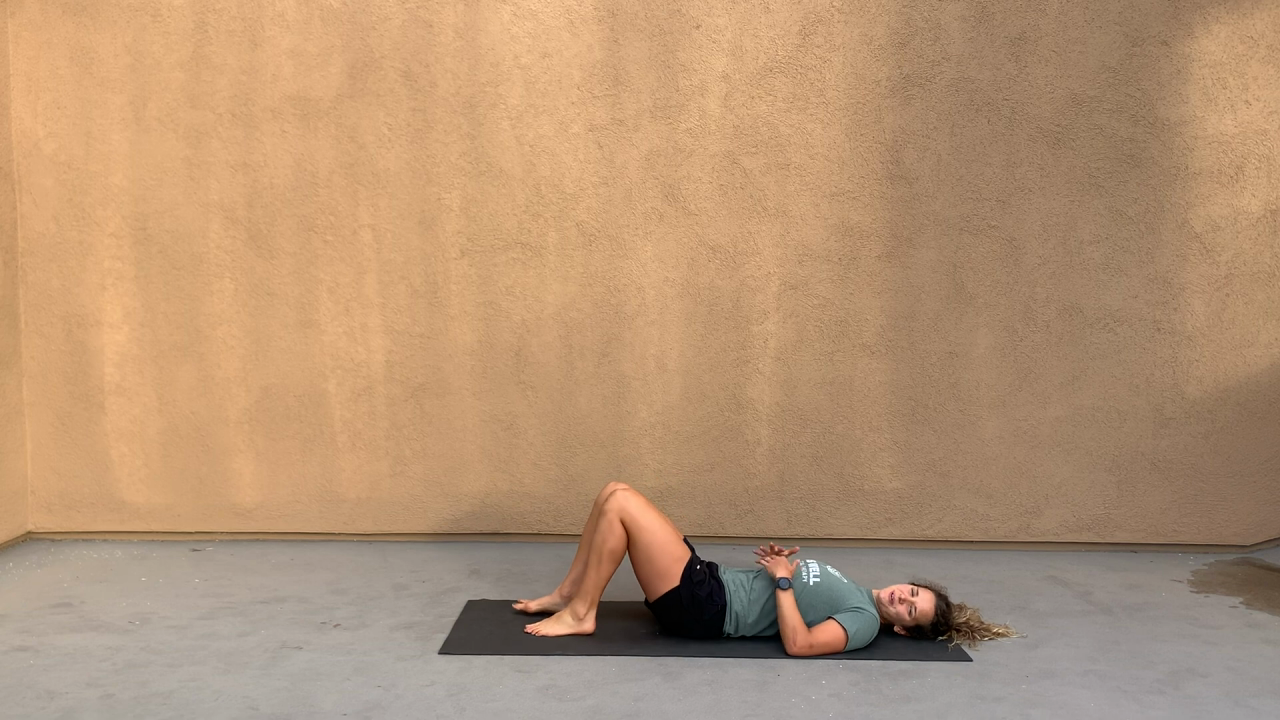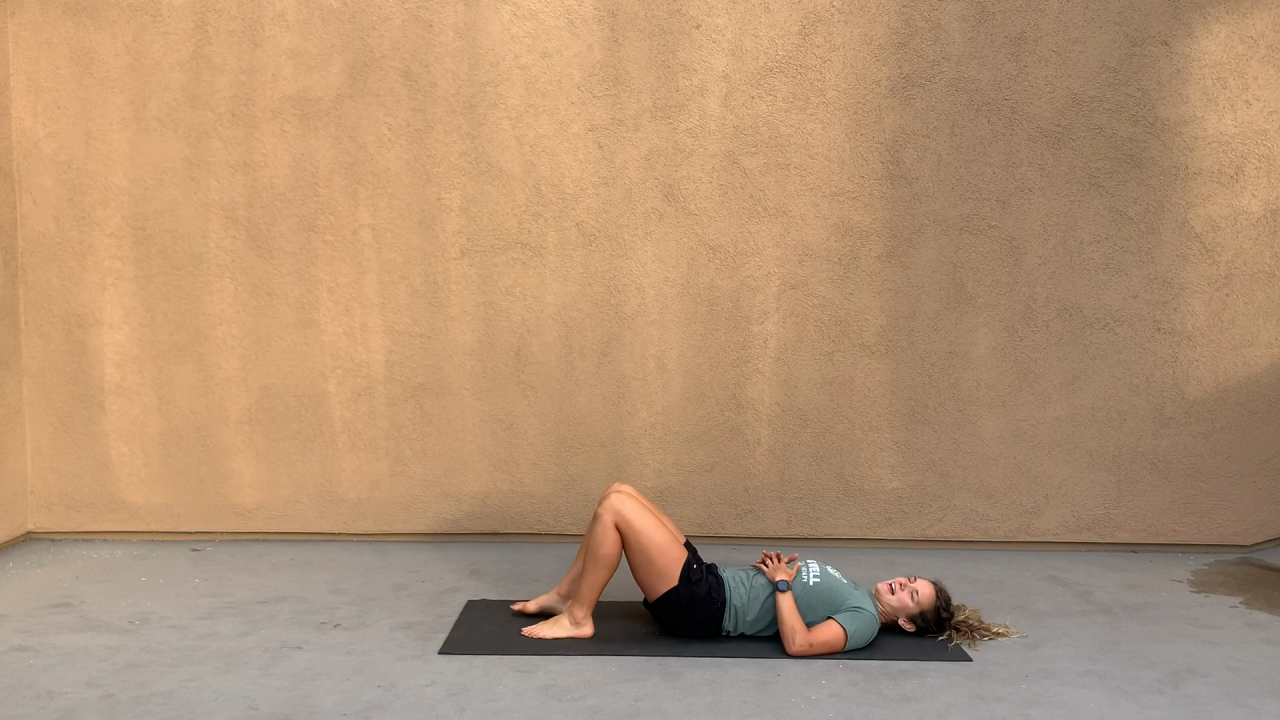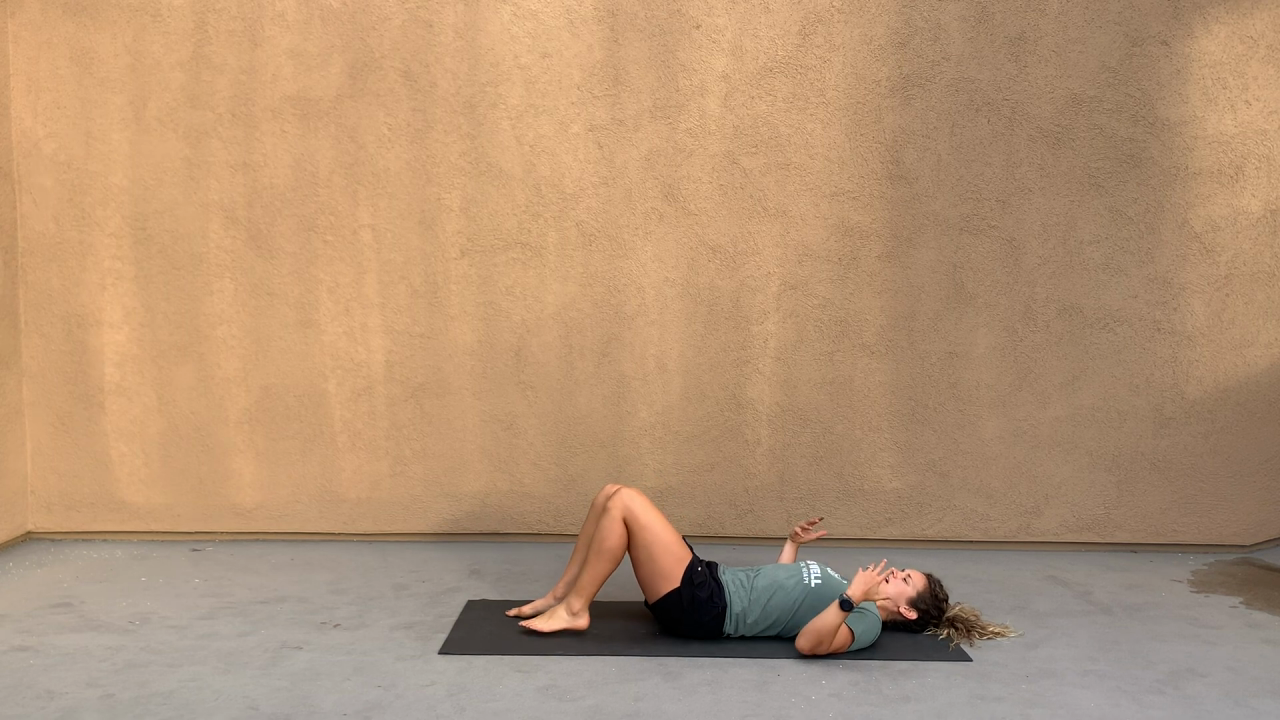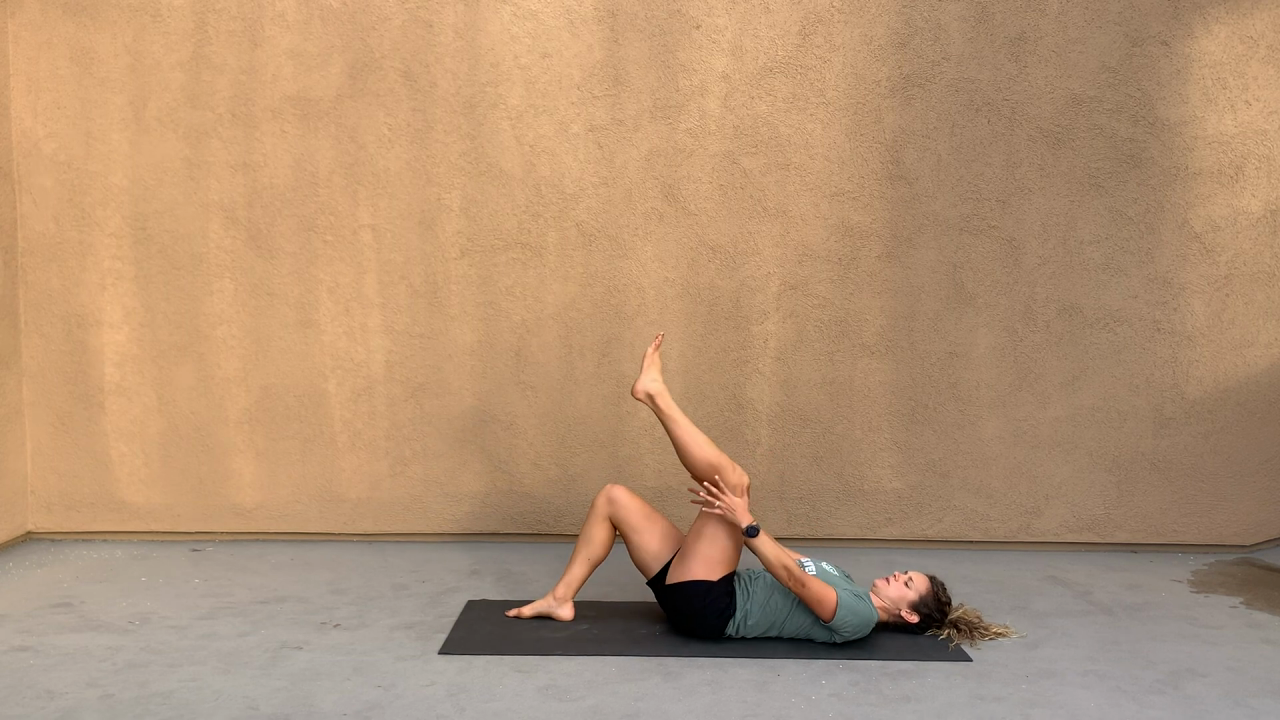
dt=1s
person 1, frame 1
left shoulder: (864, 622)
right shoulder: (855, 594)
left elbow: (797, 644)
left wrist: (784, 579)
right wrist: (781, 564)
left hip: (700, 608)
right hip: (708, 582)
left knee: (620, 503)
right knee: (616, 492)
left ankle: (581, 614)
right ankle: (567, 593)
person 1, frame 2
left shoulder: (864, 620)
right shoulder: (853, 595)
left elbow: (797, 643)
left wrist: (782, 584)
right wrist: (774, 568)
left hip: (701, 606)
right hip: (708, 583)
left knee: (615, 508)
right knee: (619, 492)
left ankle: (577, 619)
right ankle: (564, 594)
person 1, frame 3
left shoulder: (864, 624)
right shoulder: (853, 600)
left elbow: (808, 642)
left wrist: (849, 600)
right wrist: (794, 541)
left hip: (700, 608)
right hip: (708, 583)
left knee: (626, 502)
right knee: (612, 494)
left ankle: (574, 610)
right ankle: (561, 597)
person 1, frame 4
left shoulder: (856, 618)
right shoulder: (845, 587)
left elbow: (794, 578)
right elbow: (781, 556)
left wrist: (745, 525)
right wrist: (732, 518)
left hip: (707, 607)
right hip: (696, 594)
left knee: (732, 477)
right knee: (613, 497)
left ankle: (656, 395)
right ankle: (560, 600)
